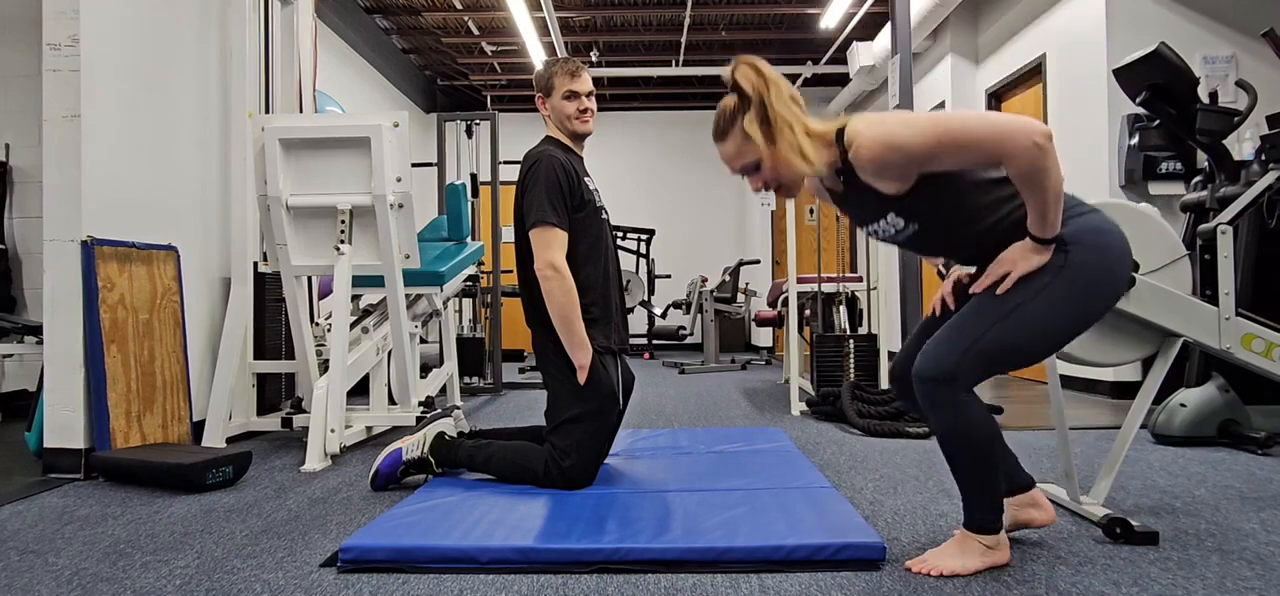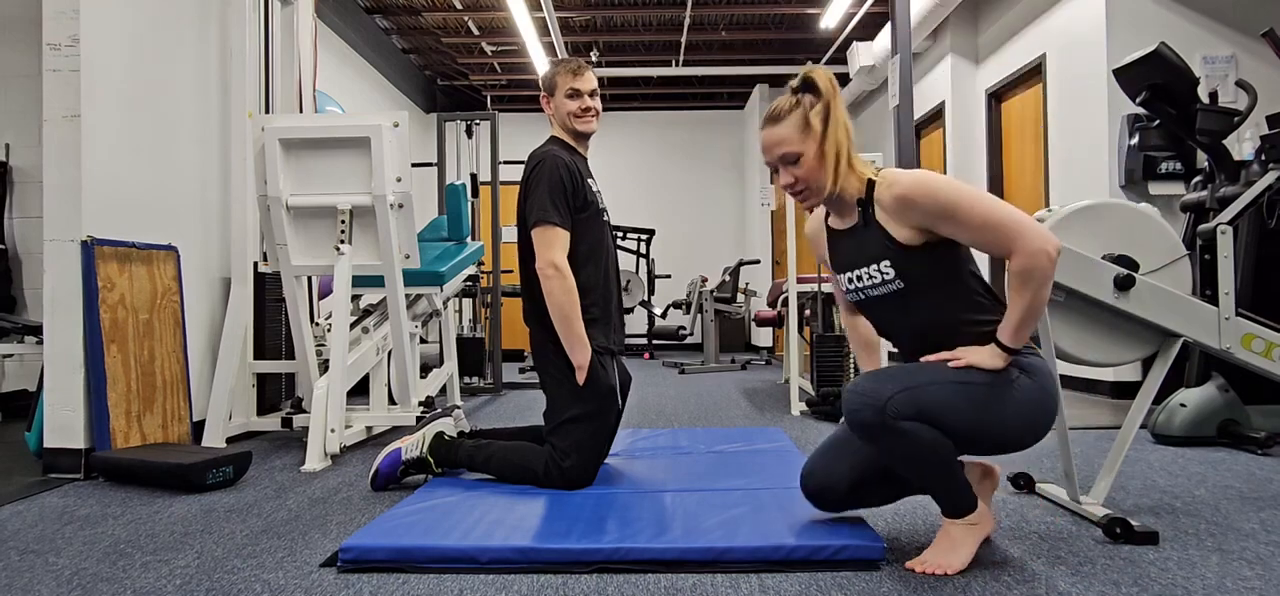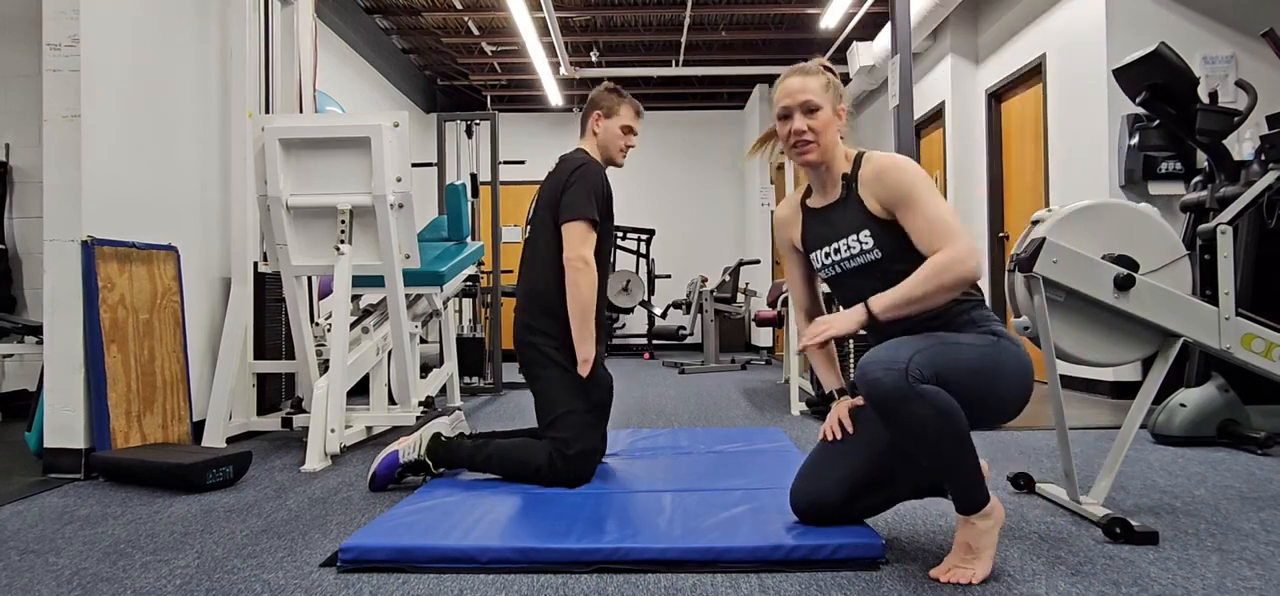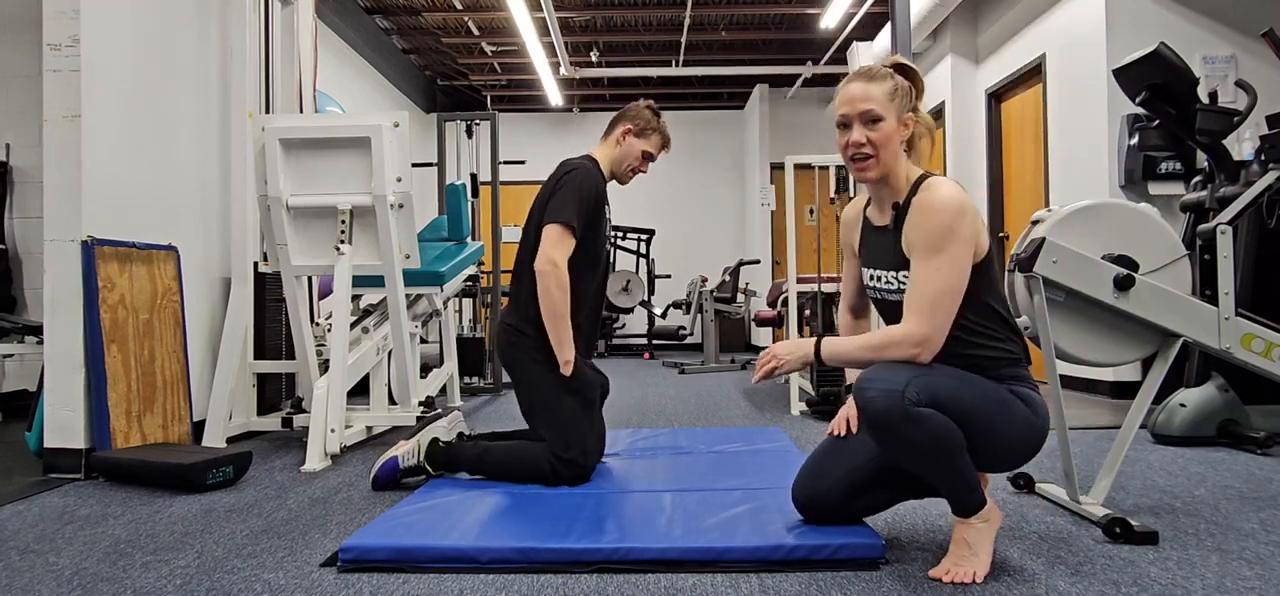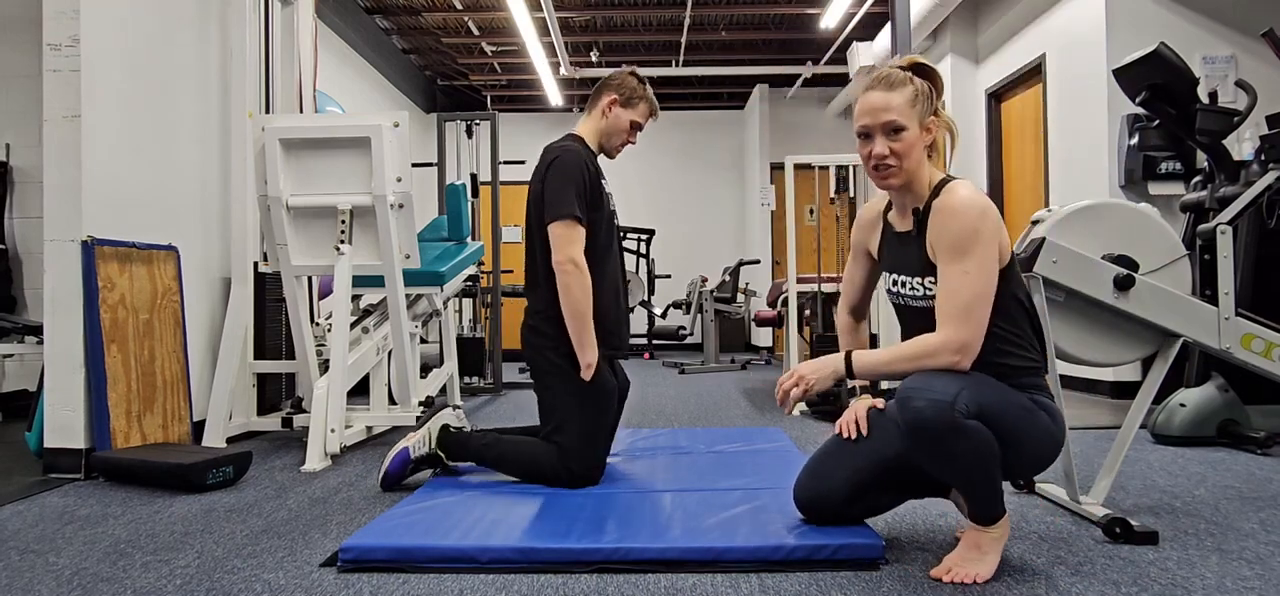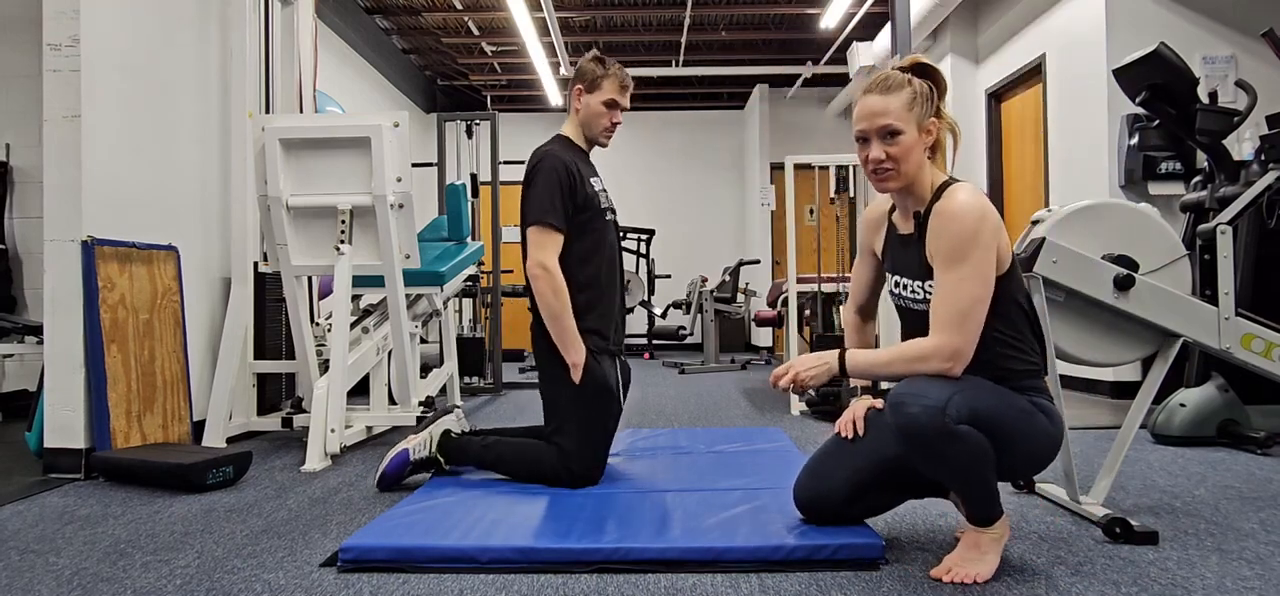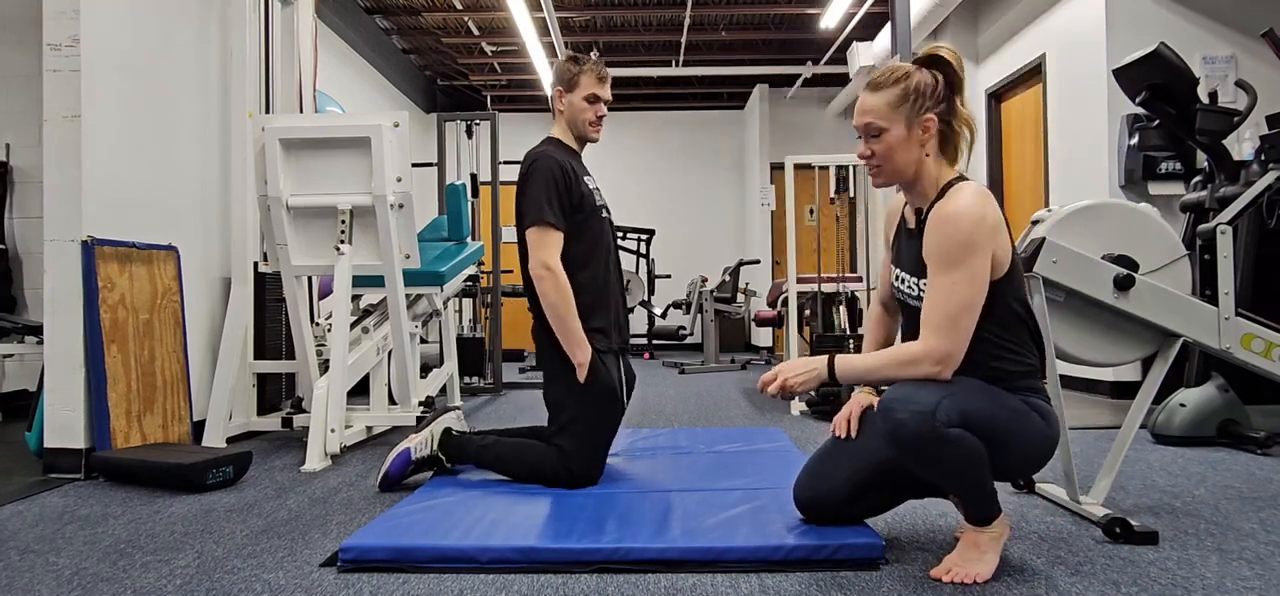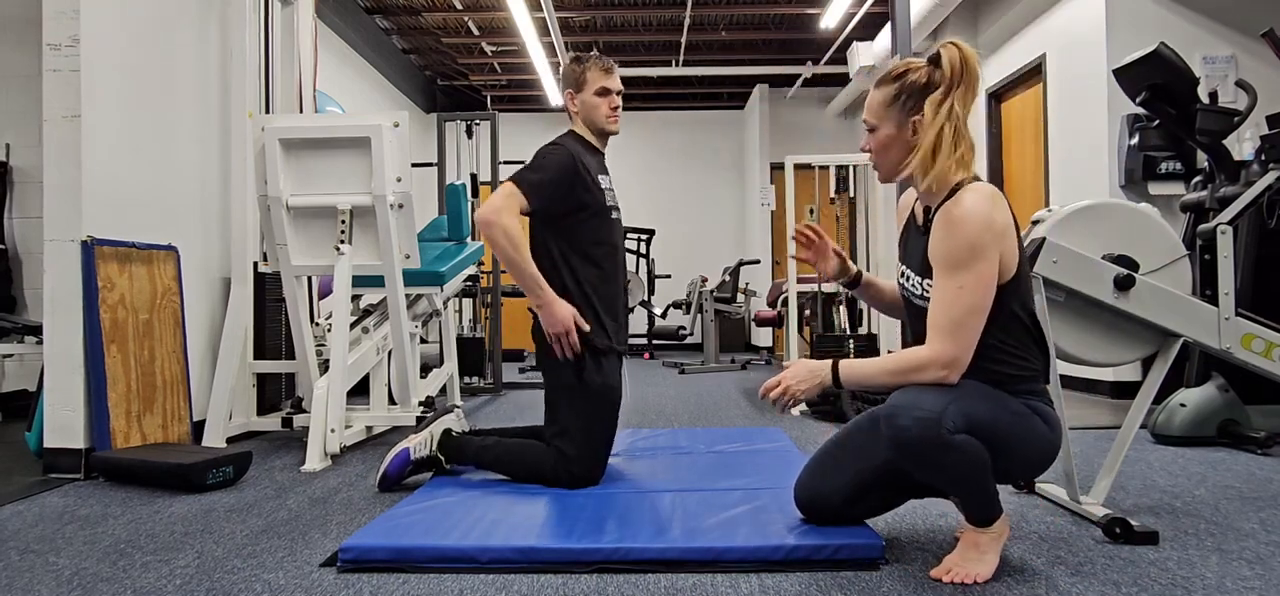
dt=0.5s
person 1, frame 1
left shoulder: (871, 142)
right shoulder: (823, 178)
left elbow: (1029, 137)
left wrist: (1041, 241)
right wrist: (953, 271)
left hip: (1076, 248)
right hip: (1006, 260)
left knee: (940, 374)
right knee: (910, 376)
left ankle: (985, 535)
right ankle: (1020, 496)
person 1, frame 2
left shoulder: (904, 194)
right shoulder: (819, 231)
left elbow: (1038, 248)
left wrist: (1004, 348)
right wrist: (873, 379)
left hip: (1010, 385)
right hip: (929, 382)
left knee: (869, 403)
right knee: (824, 484)
left ankle: (966, 514)
right ankle: (964, 476)
person 1, frame 3
left shoulder: (883, 173)
right shoulder: (788, 216)
left elbow: (960, 261)
right elbow: (807, 316)
left wrist: (864, 312)
right wrist: (839, 393)
left hip: (982, 355)
right hip: (904, 374)
left knee: (886, 371)
right knee: (814, 501)
left ankle: (978, 510)
right ankle: (952, 472)
person 1, frame 4
left shoulder: (940, 203)
right shoulder: (856, 216)
left elbow: (920, 340)
right elbow: (853, 311)
left wrist: (812, 349)
right wrist: (855, 392)
left hip: (1002, 404)
right hip: (926, 400)
left knee: (884, 389)
right knee: (815, 497)
left ankle: (975, 514)
right ankle: (955, 473)
person 1, frame 5
left shoulder: (962, 207)
right shoulder: (872, 219)
left elbow: (956, 347)
right elbow: (851, 312)
left wrist: (842, 366)
right wrist: (860, 392)
left hip: (1016, 412)
right hip: (933, 403)
left knee: (927, 396)
right knee: (817, 497)
left ankle: (989, 520)
right ankle: (962, 479)
person 1, frame 6
left shoulder: (961, 210)
right shoulder: (878, 219)
left elbow: (949, 353)
right elbow: (859, 311)
left wrist: (837, 363)
right wrist: (861, 391)
left hip: (1015, 412)
right hip: (937, 404)
left knee: (920, 403)
right knee: (817, 497)
left ankle: (988, 523)
right ankle: (960, 479)
person 1, frame 7
left shoulder: (963, 211)
right shoulder: (900, 209)
left elbow: (938, 355)
right elbow: (885, 305)
left wrist: (827, 368)
right wrist: (863, 387)
left hip: (1012, 413)
right hip: (938, 405)
left knee: (910, 407)
right knee: (817, 497)
left ankle: (987, 522)
right ankle: (961, 476)
person 1, frame 8
left shoulder: (970, 212)
right shoulder: (912, 203)
left elbow: (944, 360)
left wrist: (828, 374)
right wrist: (846, 275)
left hip: (1013, 417)
right hip: (942, 404)
left knee: (913, 413)
right knee: (817, 497)
left ankle: (987, 523)
right ankle: (962, 475)
person 2, frame 1
left shoulder: (572, 165)
right shoulder: (549, 165)
right elbow: (550, 266)
right wrist: (583, 355)
left hip: (597, 345)
right hip: (579, 349)
left knee: (581, 450)
right knee: (571, 468)
left ankle: (456, 435)
right ankle: (438, 449)
person 2, frame 2
left shoulder: (574, 166)
right shoulder: (553, 165)
right elbow: (551, 266)
right wrist: (582, 357)
left hip: (594, 344)
right hip: (577, 349)
left knee: (583, 449)
right knee: (571, 468)
left ankle: (456, 436)
right ankle: (438, 448)
person 2, frame 3
left shoulder: (569, 171)
right shoulder: (587, 173)
right elbow: (578, 261)
right wrist: (585, 353)
left hip: (552, 336)
right hip: (559, 341)
left knee: (588, 449)
right knee: (572, 463)
left ankle: (454, 440)
right ankle: (436, 448)
person 2, frame 4
left shoulder: (589, 183)
right shoulder: (581, 178)
right elbow: (550, 264)
left wrist: (575, 354)
right wrist: (566, 356)
left hip: (548, 343)
right hip: (540, 345)
left knee: (585, 449)
right knee: (573, 462)
left ankle: (460, 441)
right ankle: (436, 451)
person 2, frame 5
left shoulder: (582, 163)
right shoulder: (569, 161)
right elbow: (568, 262)
right wrist: (587, 356)
left hip: (586, 345)
right hip: (568, 348)
left knee: (579, 448)
right knee: (578, 467)
left ankle: (457, 434)
right ankle: (446, 440)
person 2, frame 6
left shoulder: (584, 167)
right shoulder: (554, 164)
right elbow: (542, 266)
right wrist: (576, 356)
left hip: (598, 345)
right hip: (578, 349)
left knee: (575, 447)
right knee: (577, 467)
left ankle: (456, 438)
right ankle: (446, 445)
person 2, frame 7
left shoulder: (573, 165)
right shoulder: (548, 164)
right elbow: (545, 266)
right wrist: (582, 355)
left hip: (601, 343)
right hip: (580, 348)
left knee: (579, 448)
right knee: (577, 468)
left ankle: (458, 435)
right ankle: (446, 443)
person 2, frame 8
left shoulder: (594, 162)
right shoulder: (565, 158)
right elbow: (492, 217)
right wrist: (547, 303)
left hip: (599, 337)
right hip: (578, 340)
left knee: (581, 448)
right knee: (578, 467)
left ankle: (460, 437)
right ankle: (447, 444)
